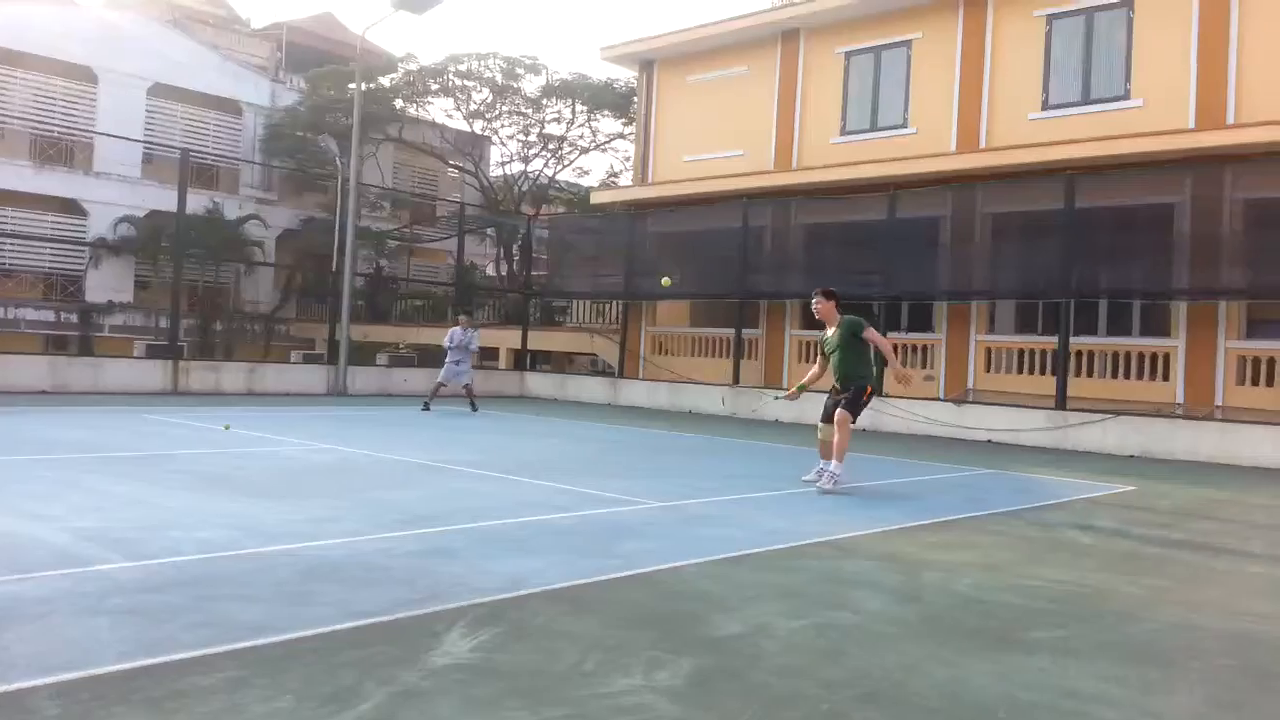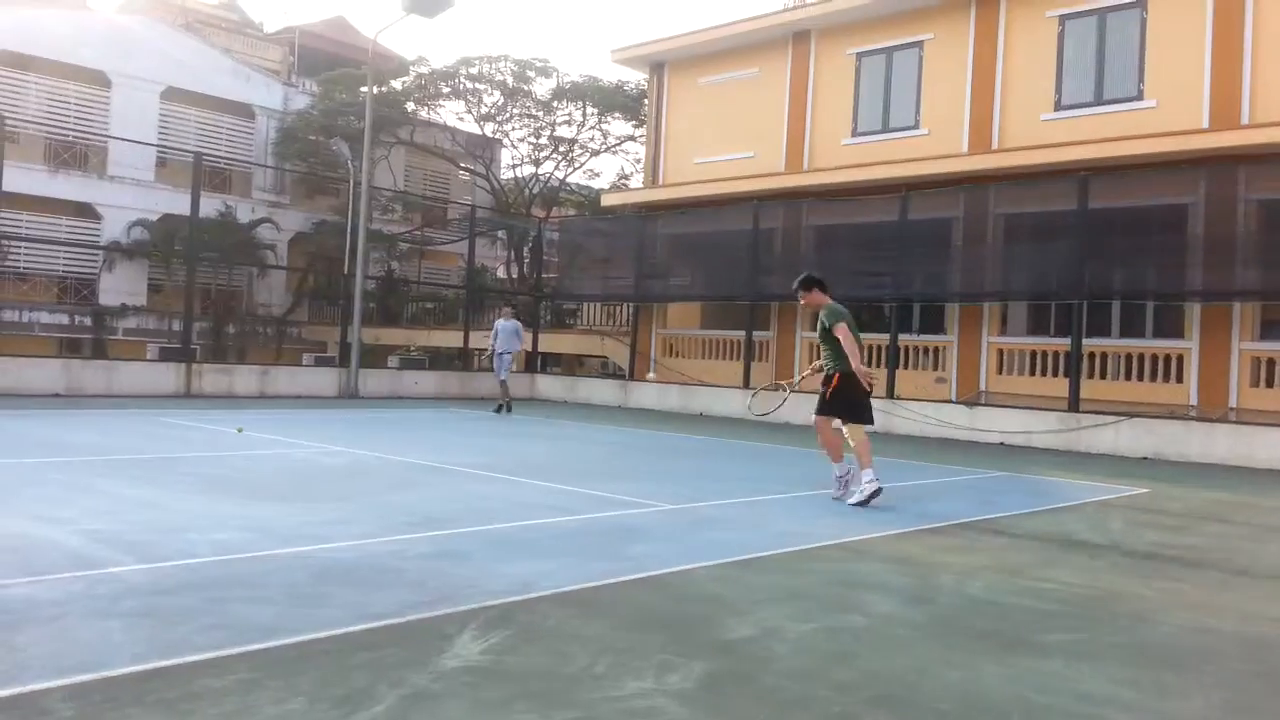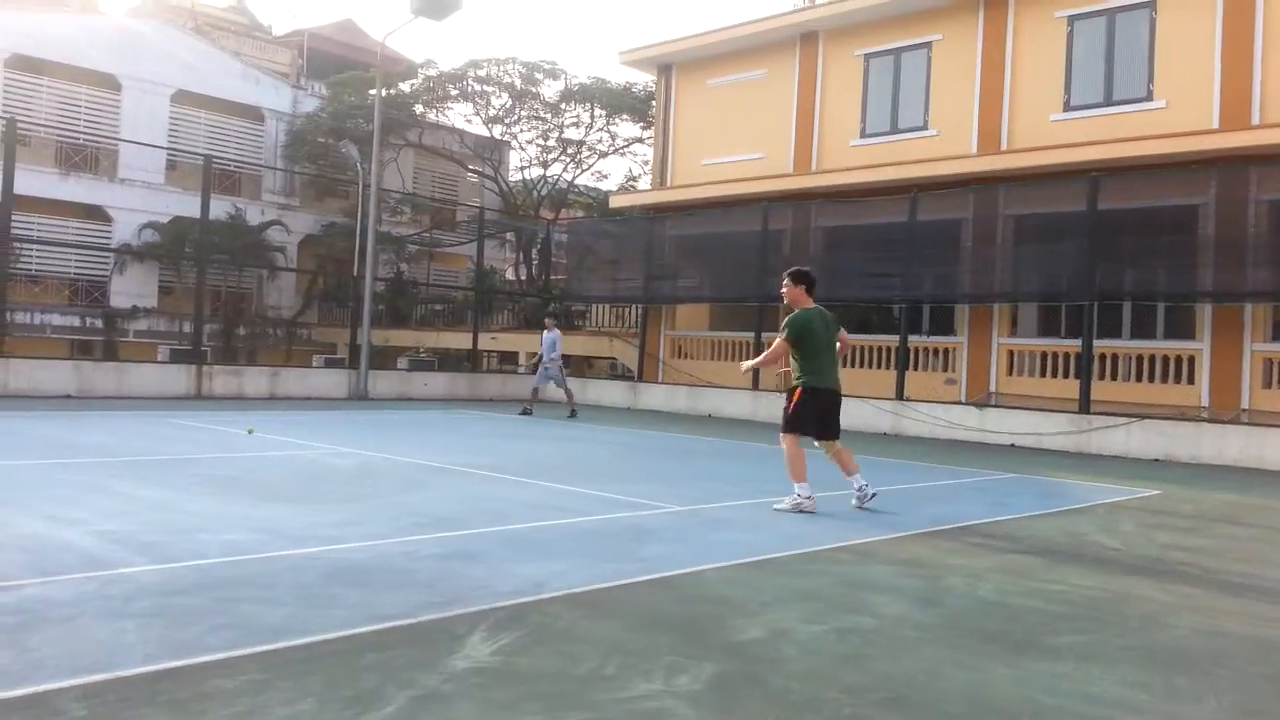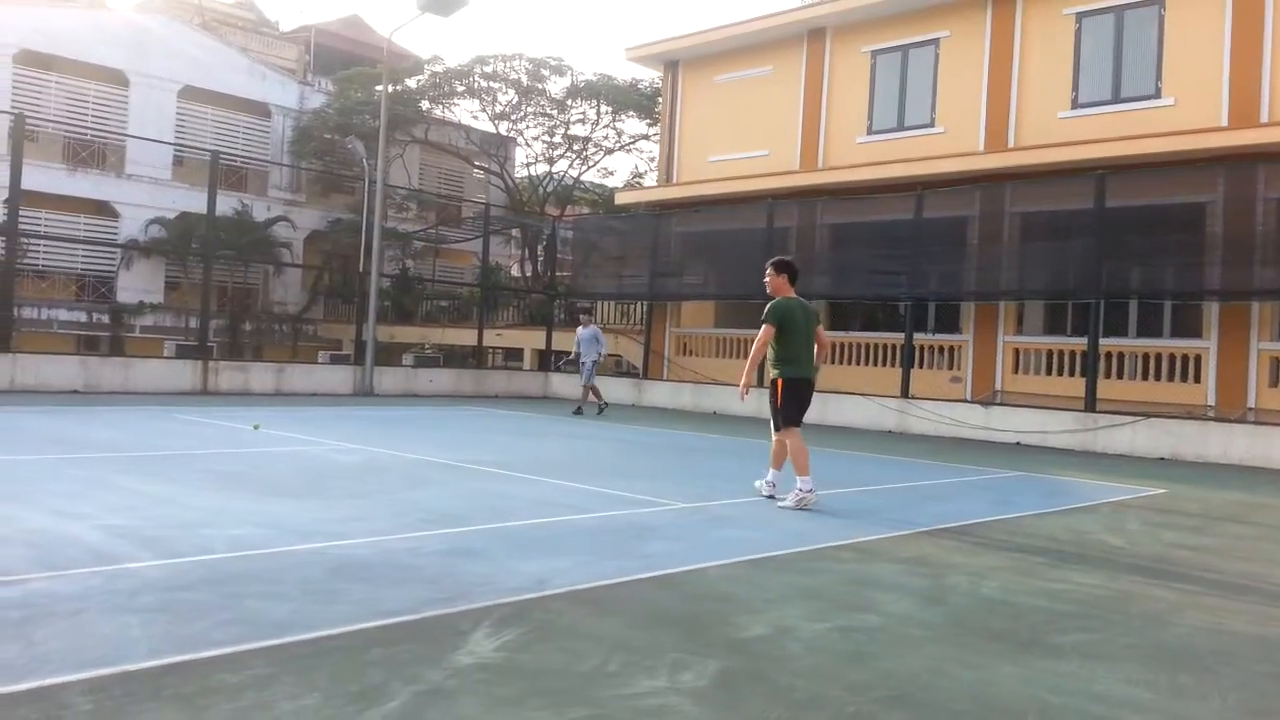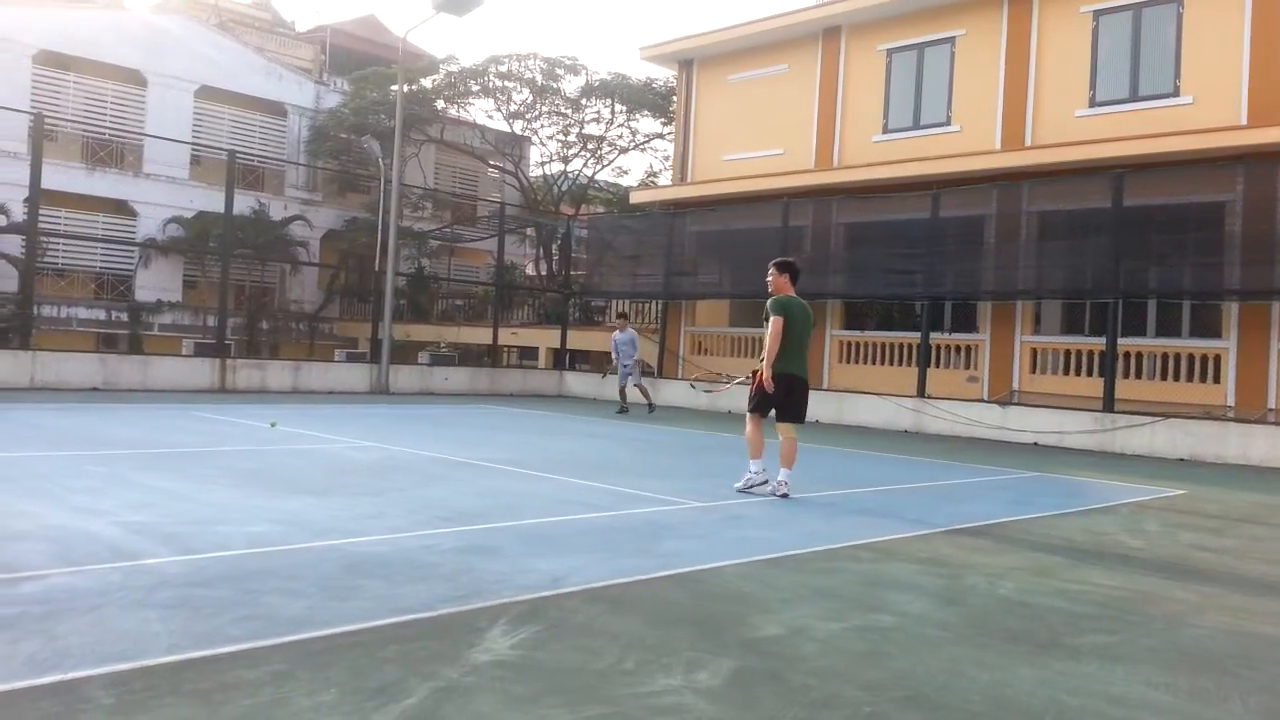
dt=0.4s
person 1, frame 1
left shoulder: (852, 323)
right shoulder: (825, 337)
left elbow: (879, 340)
right elbow: (819, 369)
left wrist: (895, 364)
right wrist: (800, 387)
left hip: (861, 386)
right hip: (840, 388)
left knee: (840, 418)
right knee: (825, 428)
left ankle: (835, 473)
right ankle: (824, 469)
person 1, frame 2
left shoulder: (829, 312)
right shoulder: (835, 312)
left elbow: (845, 337)
left wrist: (857, 366)
right wrist: (818, 366)
left hip: (843, 376)
right hip: (855, 378)
left knee: (821, 422)
right knee: (854, 430)
left ankle: (841, 471)
right ankle: (870, 482)
person 1, frame 3
left shoulder: (796, 320)
right shoulder: (827, 316)
left elbow: (775, 354)
right elbow: (846, 343)
left wrist: (751, 364)
left hip: (808, 388)
right hip: (831, 388)
left knee: (789, 438)
right knee: (830, 444)
left ankle: (803, 496)
right ankle: (862, 488)
person 1, frame 4
left shoulder: (777, 307)
right shoulder: (808, 308)
left elbow: (762, 342)
right elbow: (822, 343)
left wrist: (747, 374)
right wrist: (813, 369)
left hip: (786, 378)
right hip: (805, 378)
left knee: (789, 432)
right knee: (780, 432)
left ankle: (805, 489)
right ankle: (771, 482)
person 1, frame 5
left shoulder: (776, 303)
right shoulder: (806, 309)
left elbow: (775, 332)
left wrist: (767, 365)
left hip: (776, 373)
right hip: (800, 376)
left knee: (754, 419)
right knee: (787, 429)
left ankle: (756, 472)
right ankle: (782, 481)
